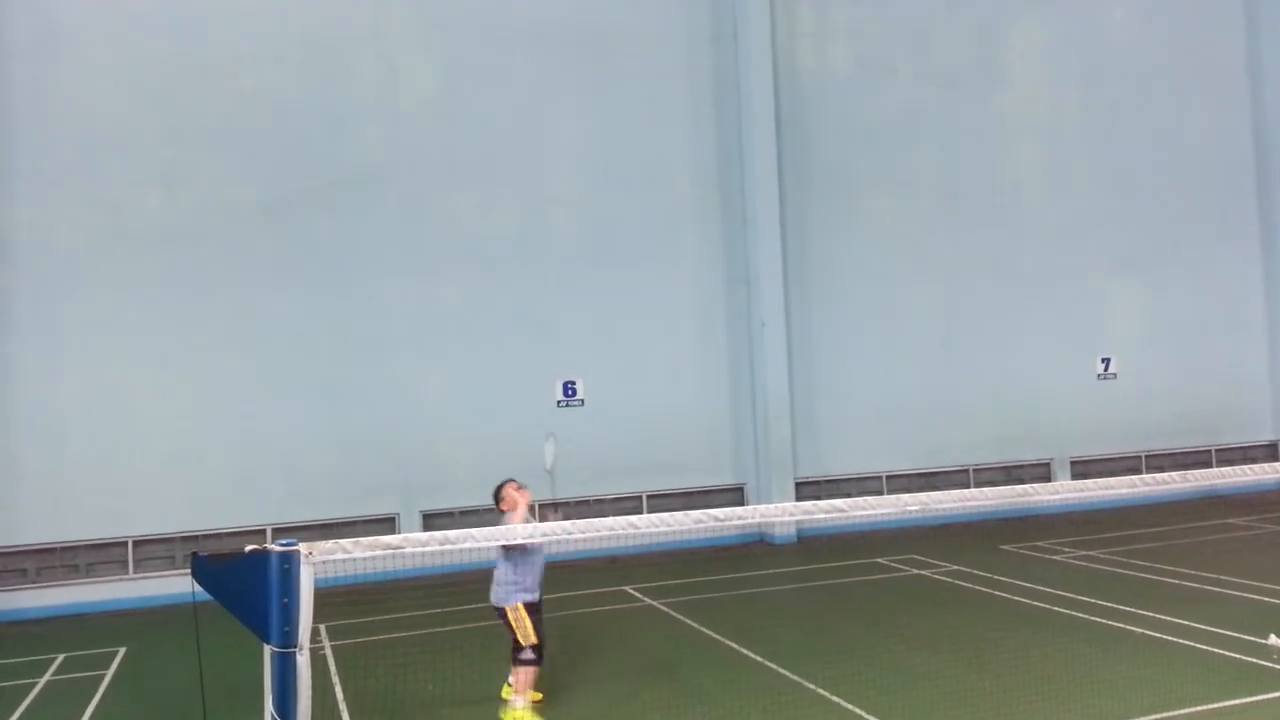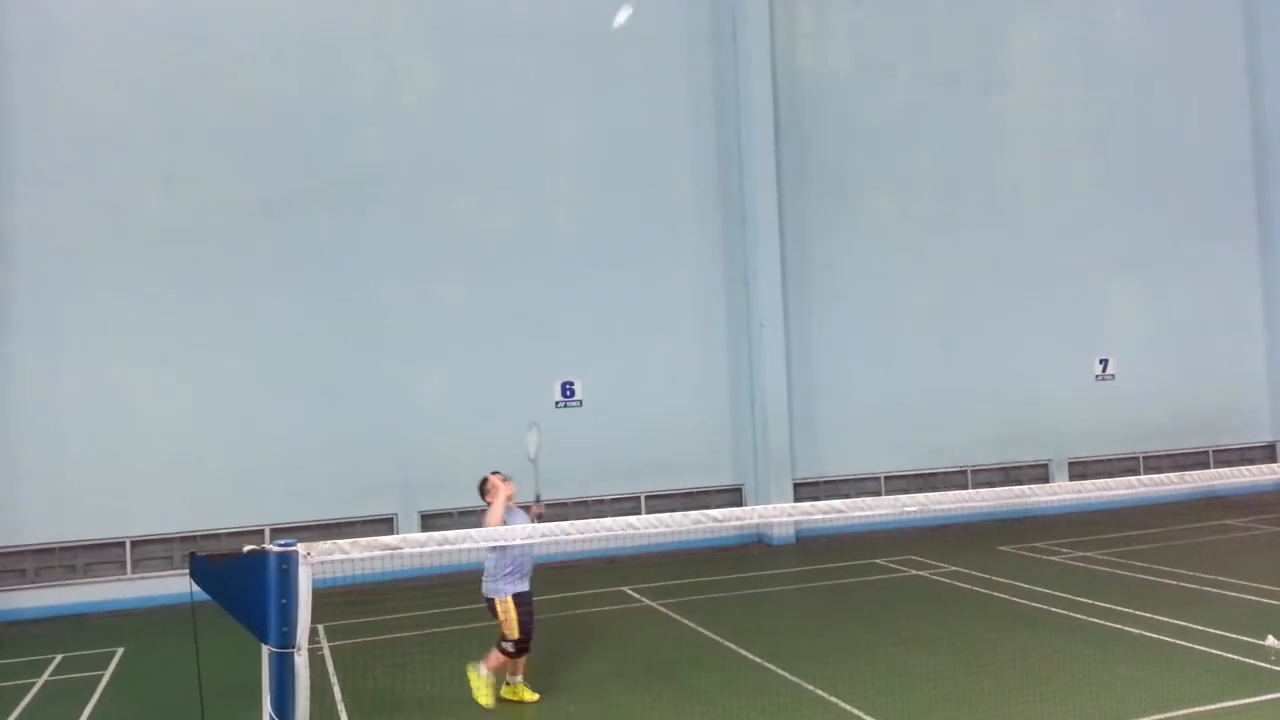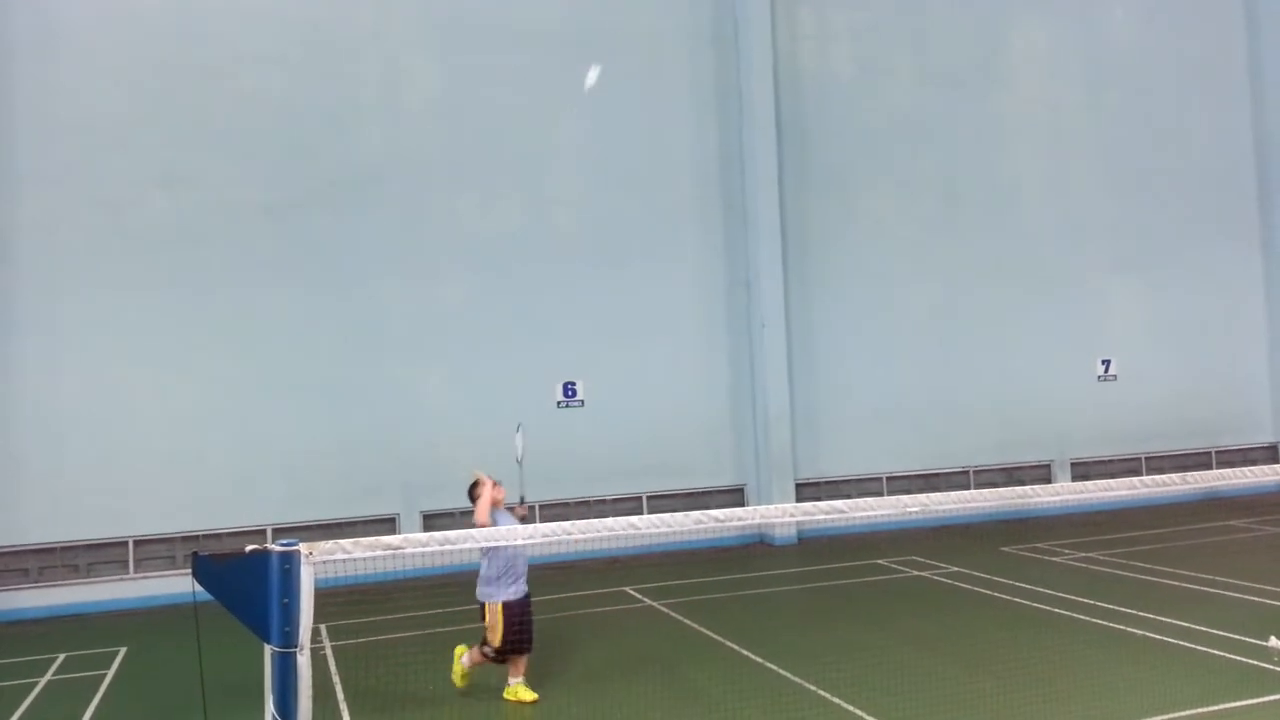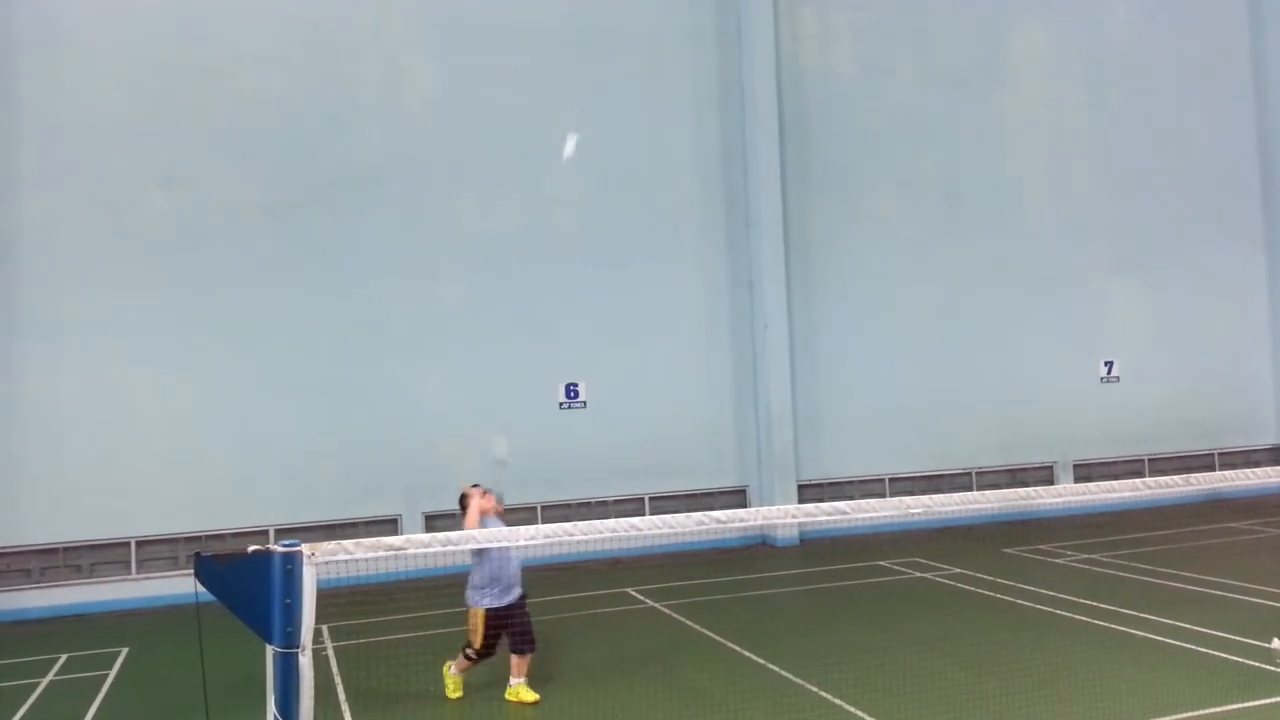
dt=0.1s
person 1, frame 1
left shoulder: (529, 520)
right shoulder: (512, 522)
right wrist: (520, 506)
left hip: (529, 595)
right hip: (513, 599)
left knee: (529, 646)
right knee: (531, 648)
left ankle: (513, 687)
person 1, frame 2
left shoulder: (515, 511)
right shoulder: (497, 511)
right elbow: (492, 526)
left wrist: (532, 515)
right wrist: (501, 493)
left hip: (520, 586)
right hip: (503, 590)
left knee: (523, 638)
right knee: (516, 640)
left ankle: (514, 684)
right ankle: (482, 673)
person 1, frame 3
left shoulder: (505, 514)
right shoulder: (489, 515)
right elbow: (482, 522)
left wrist: (518, 516)
right wrist: (486, 490)
left hip: (519, 591)
right hip: (497, 596)
left knee: (523, 642)
right knee: (499, 649)
left ankle: (515, 686)
right ankle: (465, 659)
person 1, frame 4
left shoulder: (495, 522)
right shoulder: (481, 524)
right elbow: (471, 532)
left wrist: (497, 511)
right wrist: (474, 502)
left hip: (513, 596)
right hip: (486, 601)
left knee: (524, 642)
right knee: (479, 649)
left ankle: (517, 687)
right ankle: (453, 671)
